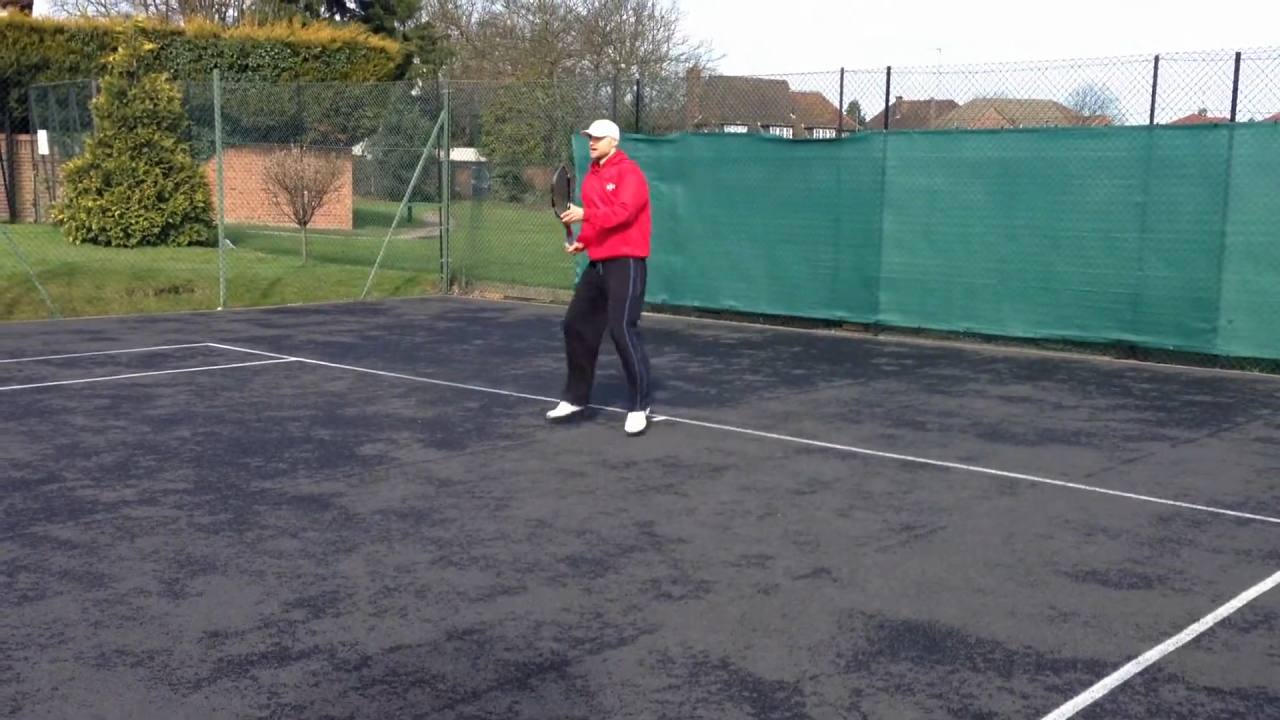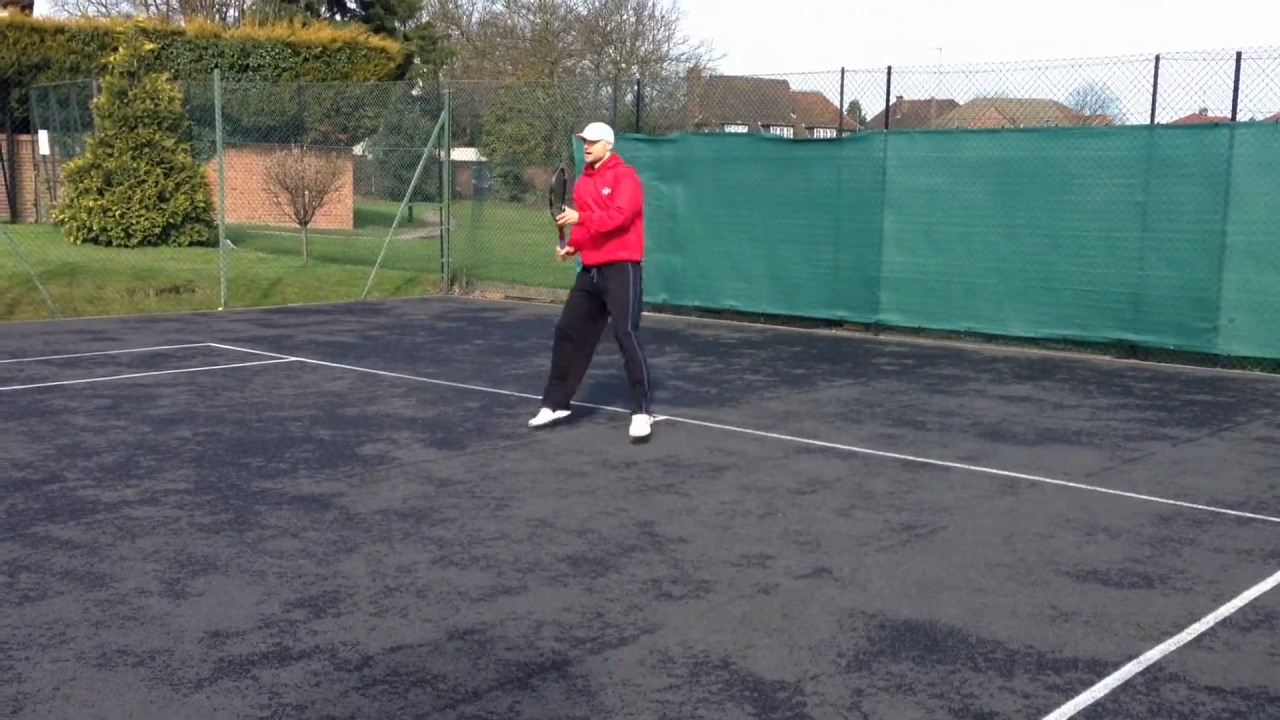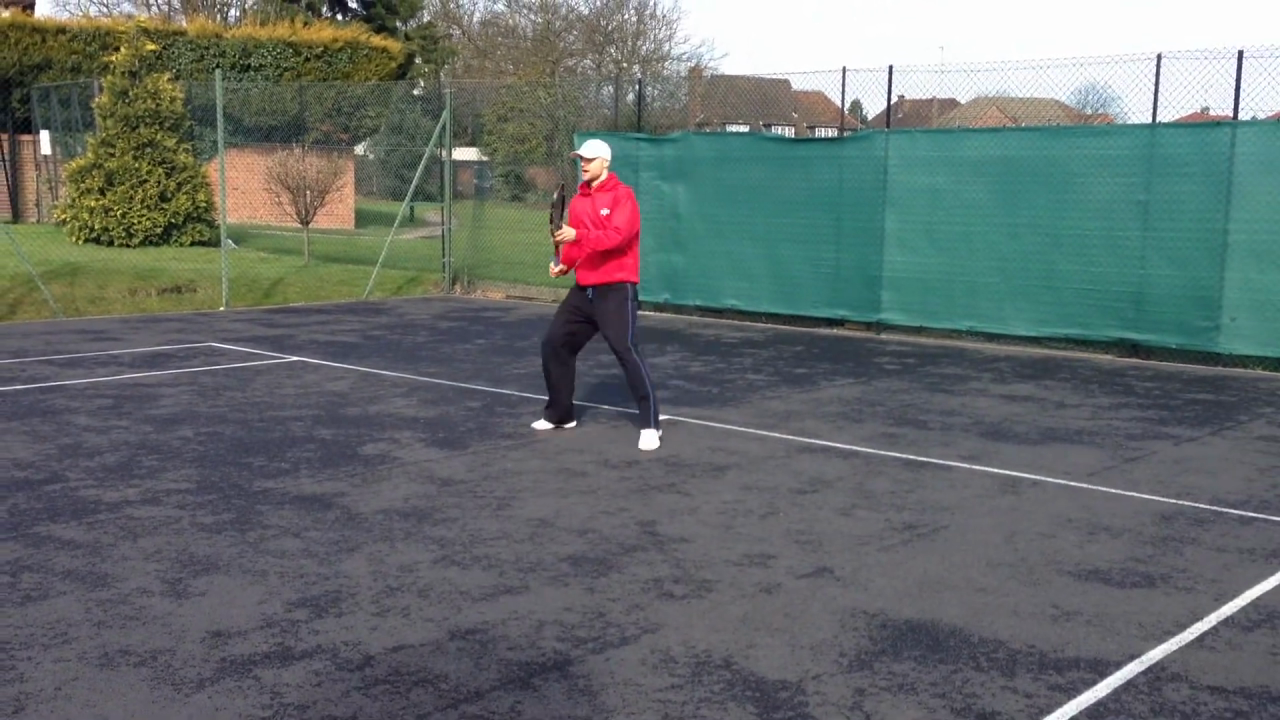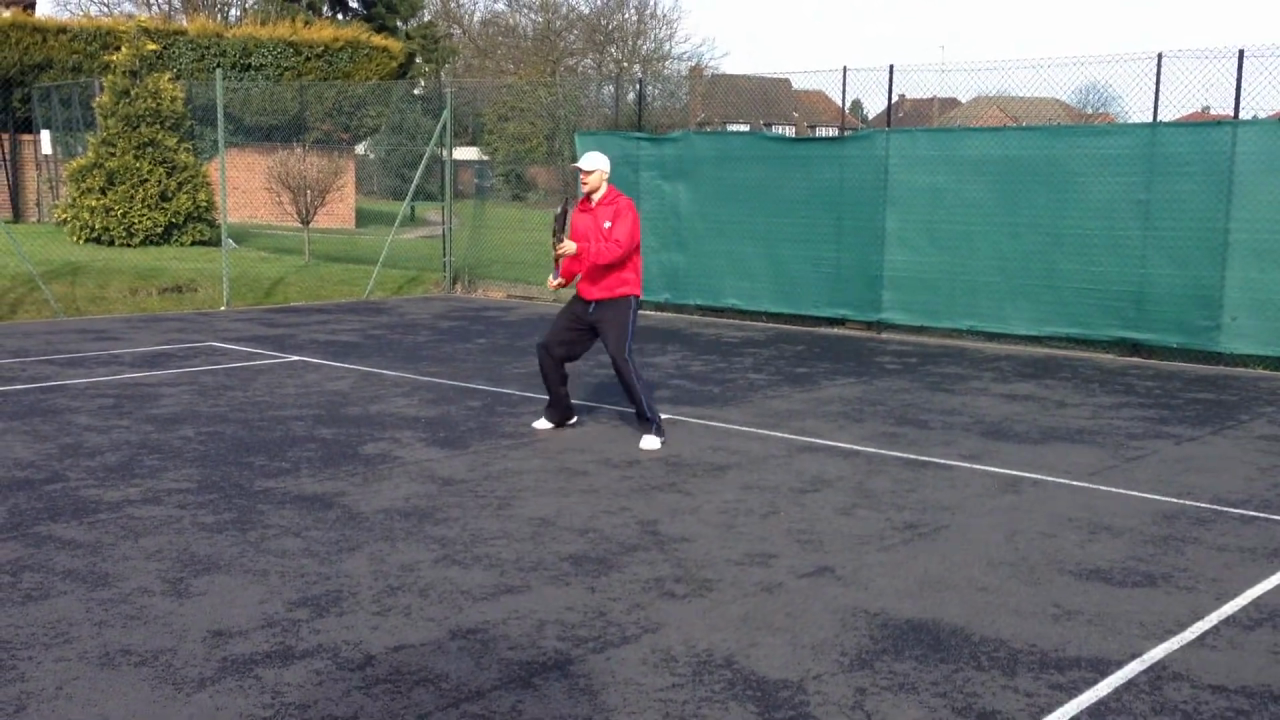
dt=0.1s
person 1, frame 1
left shoulder: (629, 172)
right shoulder: (589, 179)
left elbow: (623, 212)
left wrist: (584, 214)
right wrist: (581, 241)
left hip: (626, 263)
right hip: (597, 265)
left knee: (622, 330)
right knee: (576, 326)
left ankle: (639, 405)
right ankle: (575, 397)
person 1, frame 2
left shoulder: (625, 176)
right shoulder: (582, 182)
left elbow: (619, 216)
left wrist: (579, 217)
right wrist: (572, 245)
left hip: (621, 268)
right hip: (590, 270)
left knee: (625, 332)
right knee: (569, 332)
left ankle: (641, 409)
right ankle: (557, 402)
person 1, frame 3
left shoulder: (622, 196)
right shoulder: (578, 199)
left elbow: (617, 236)
left wrist: (578, 236)
right wrist: (563, 263)
left hip: (617, 289)
right hip: (584, 289)
left knee: (624, 348)
right knee: (553, 344)
left ankle: (650, 424)
right ankle: (559, 413)
person 1, frame 4
left shoulder: (624, 208)
right shoulder: (579, 211)
left elbow: (618, 249)
left wrist: (579, 248)
right wrist: (563, 276)
left hip: (619, 300)
right hip: (585, 300)
left knee: (622, 359)
right knee: (549, 348)
left ankle: (652, 428)
right ankle: (560, 413)
